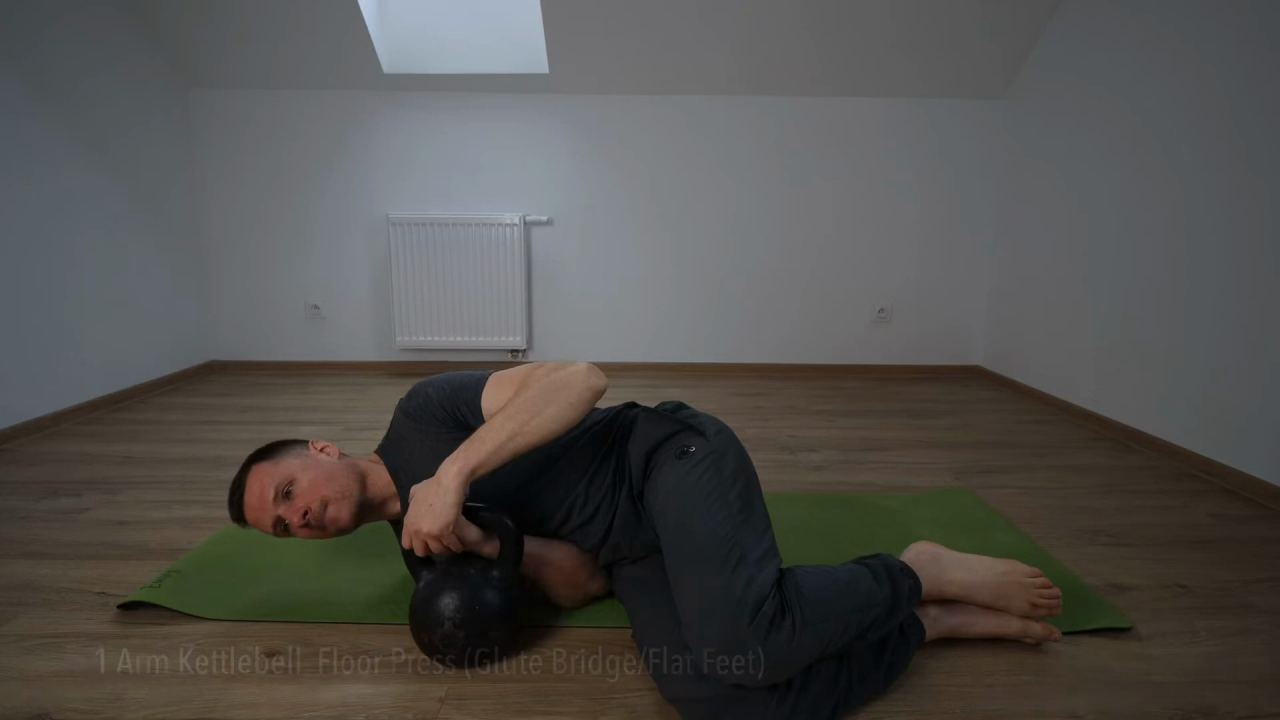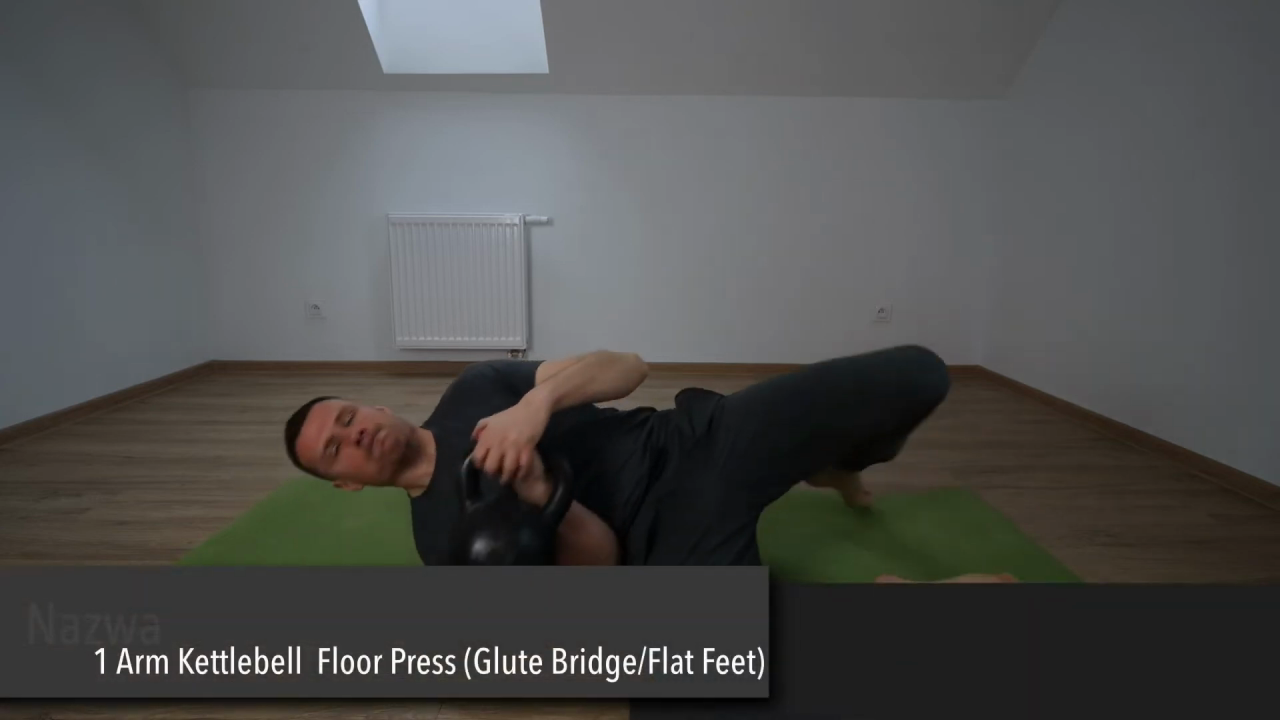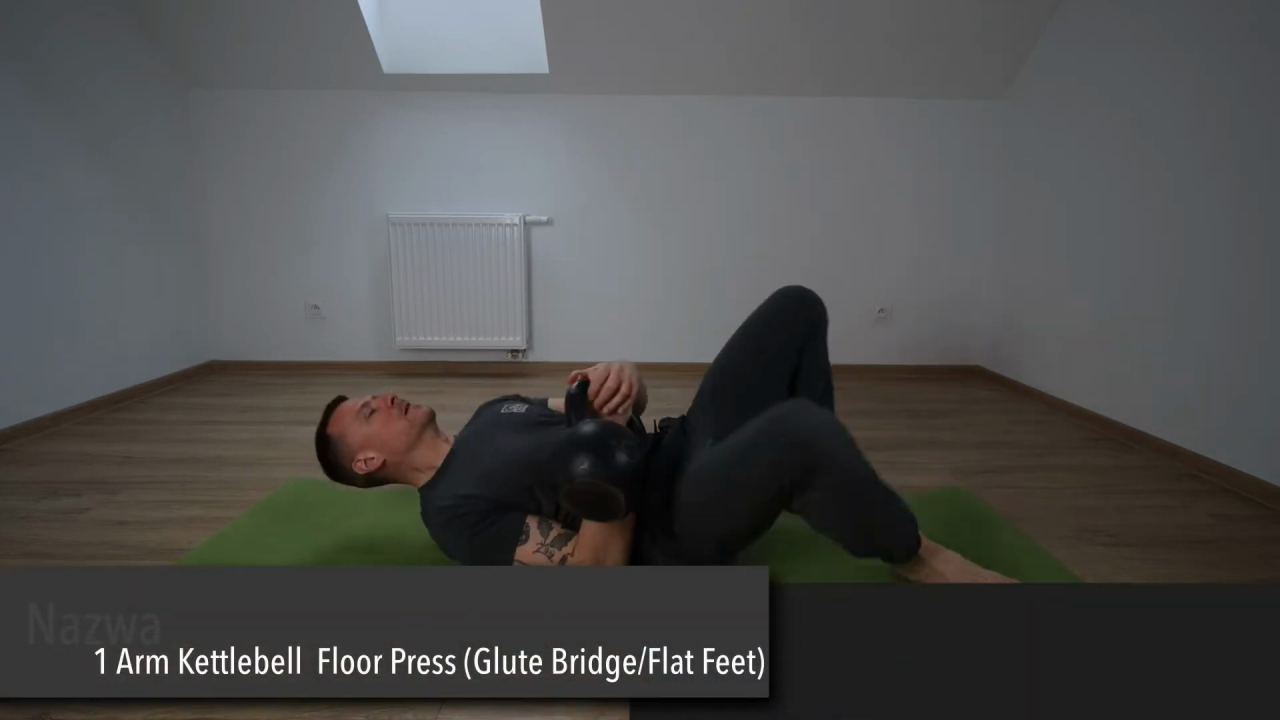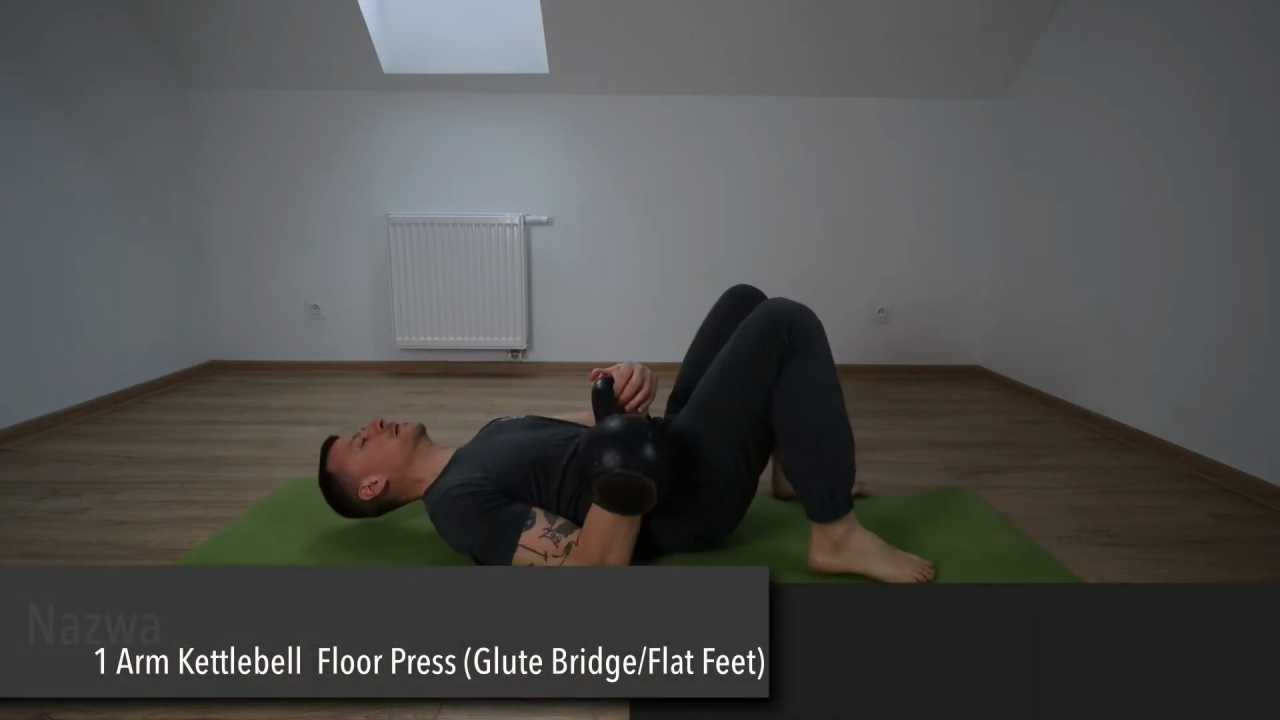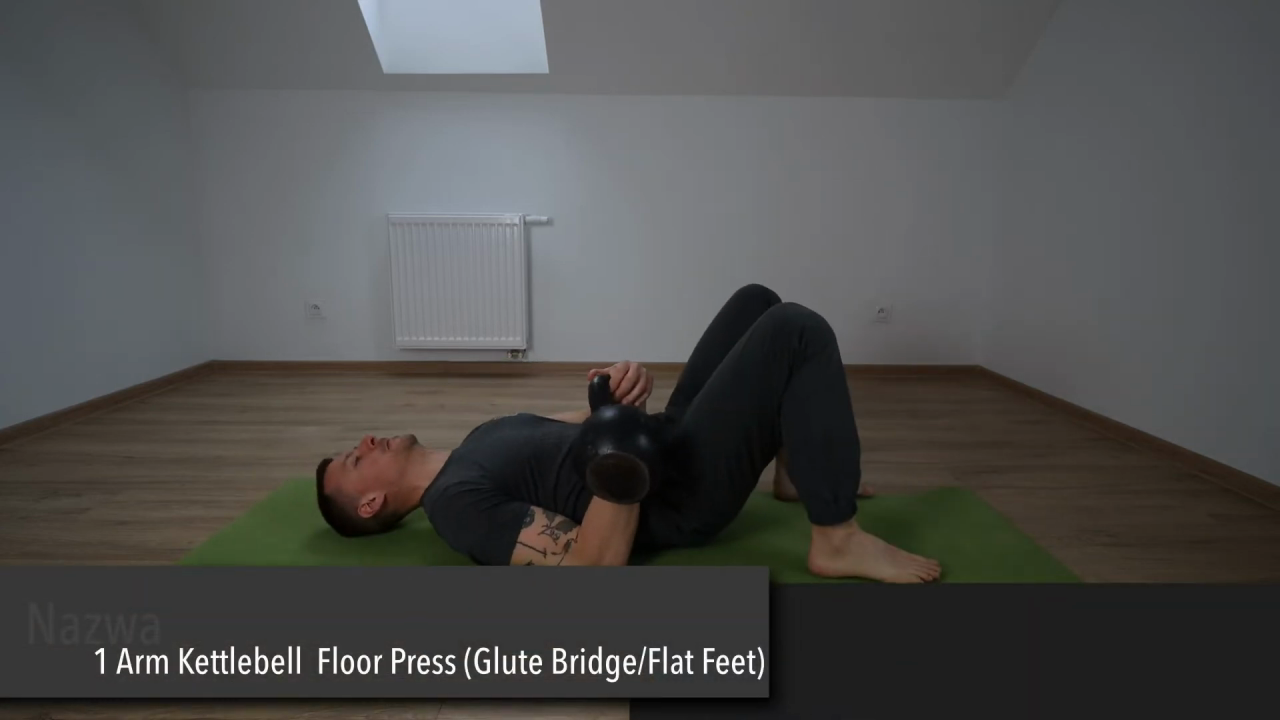
dt=0.7s
person 1, frame 1
left shoulder: (421, 414)
right shoulder: (423, 550)
left elbow: (580, 380)
right elbow: (578, 583)
left wrist: (455, 474)
right wrist: (483, 549)
left hip: (670, 460)
right hip: (635, 552)
left knee: (742, 635)
left ankle: (917, 575)
right ankle: (929, 622)
person 1, frame 2
left shoulder: (474, 390)
right shoulder: (441, 535)
left elbow: (629, 367)
right elbow: (599, 563)
left wrist: (541, 396)
right wrist: (539, 499)
left hip: (701, 442)
right hip: (675, 542)
left knee: (914, 376)
left ankle: (831, 470)
person 1, frame 3
left shoulder: (491, 414)
right shoulder: (454, 509)
left elbow: (633, 403)
right elbow: (601, 571)
left wrist: (619, 375)
left hip: (685, 442)
right hip: (684, 524)
left knee: (797, 306)
right knee: (801, 428)
left ankle: (822, 481)
right ankle: (915, 555)
person 1, frame 4
left shoulder: (486, 441)
right shoulder: (459, 504)
left elbow: (595, 424)
right elbow: (600, 569)
left wrist: (625, 385)
left hip: (672, 447)
right hip: (689, 491)
left knee: (745, 302)
right knee: (788, 324)
left ankle: (799, 469)
right ankle: (836, 537)
person 1, frame 5
left shoulder: (480, 443)
right shoulder: (457, 503)
left elbow: (580, 426)
right elbow: (601, 560)
left wrist: (622, 386)
left hip: (667, 444)
right hip: (684, 490)
left knee: (758, 302)
right knee: (797, 331)
left ankle: (797, 471)
right ankle: (838, 541)
